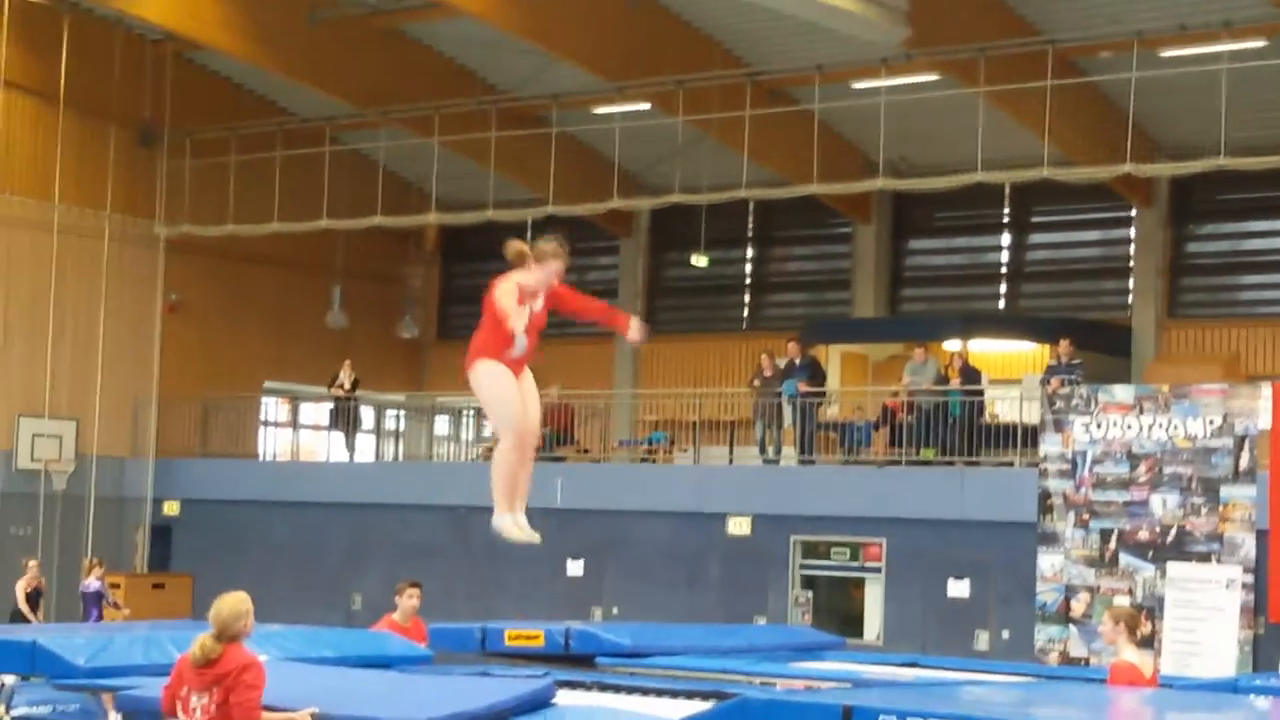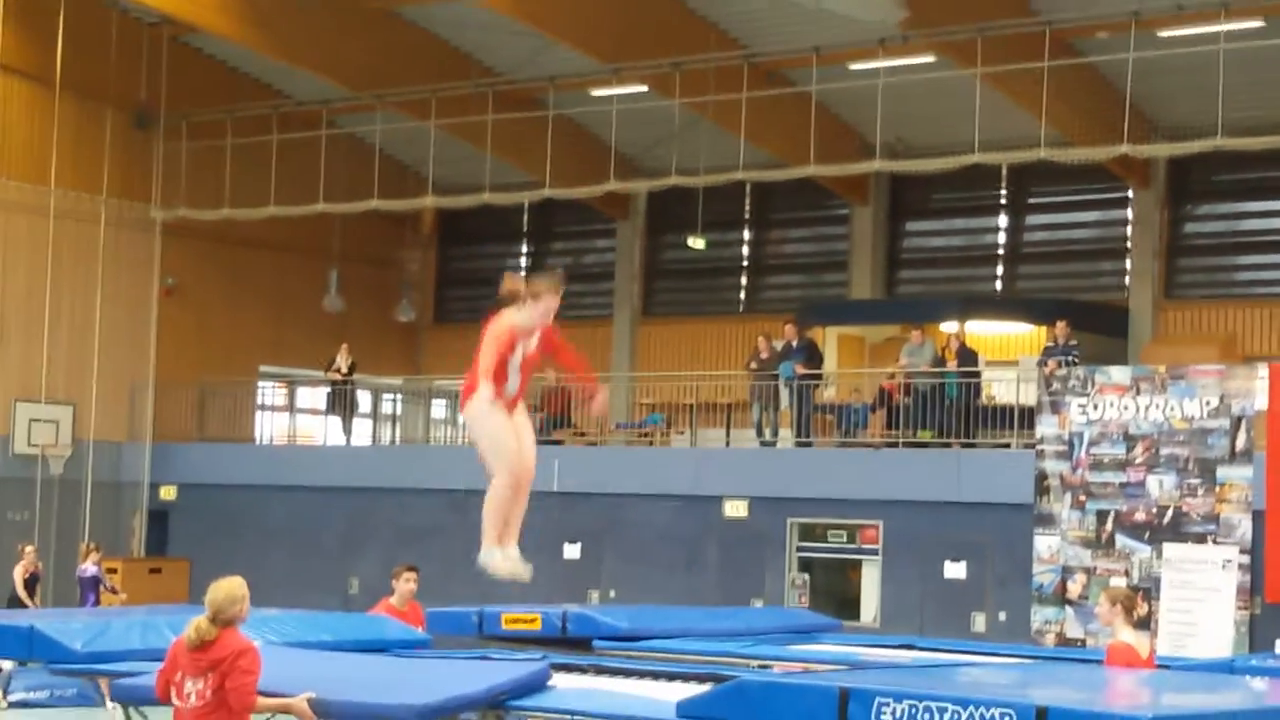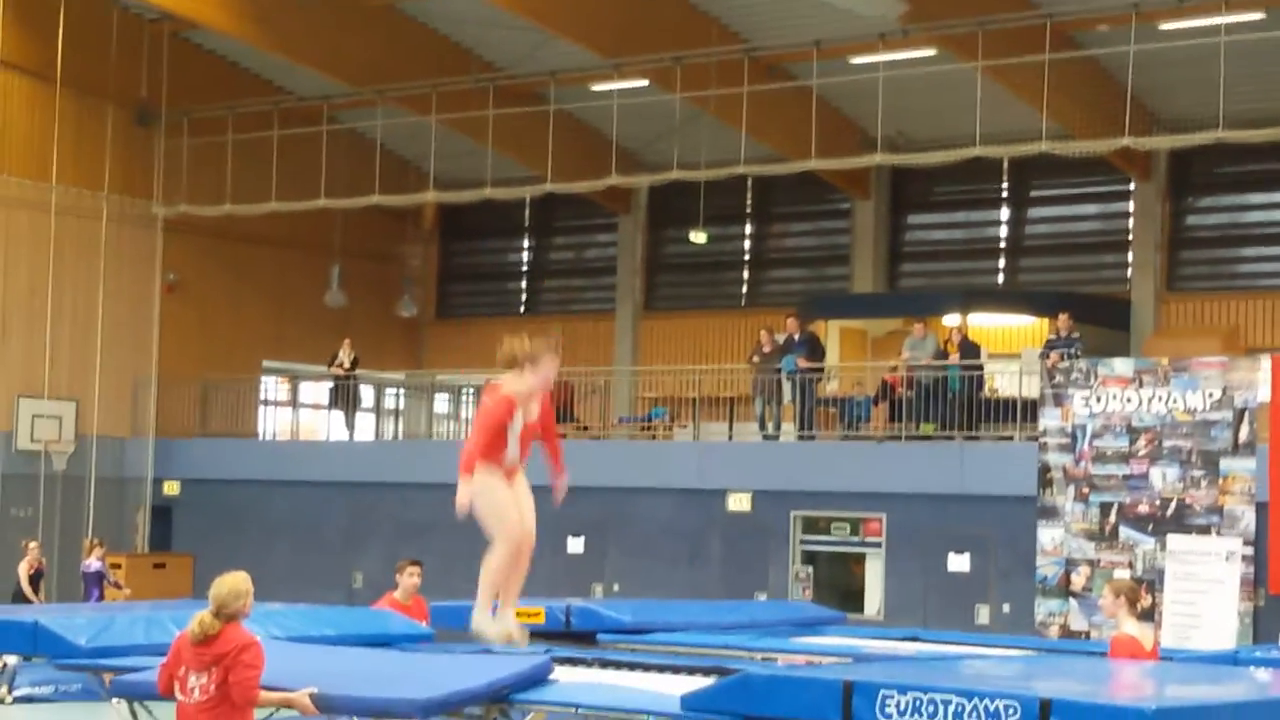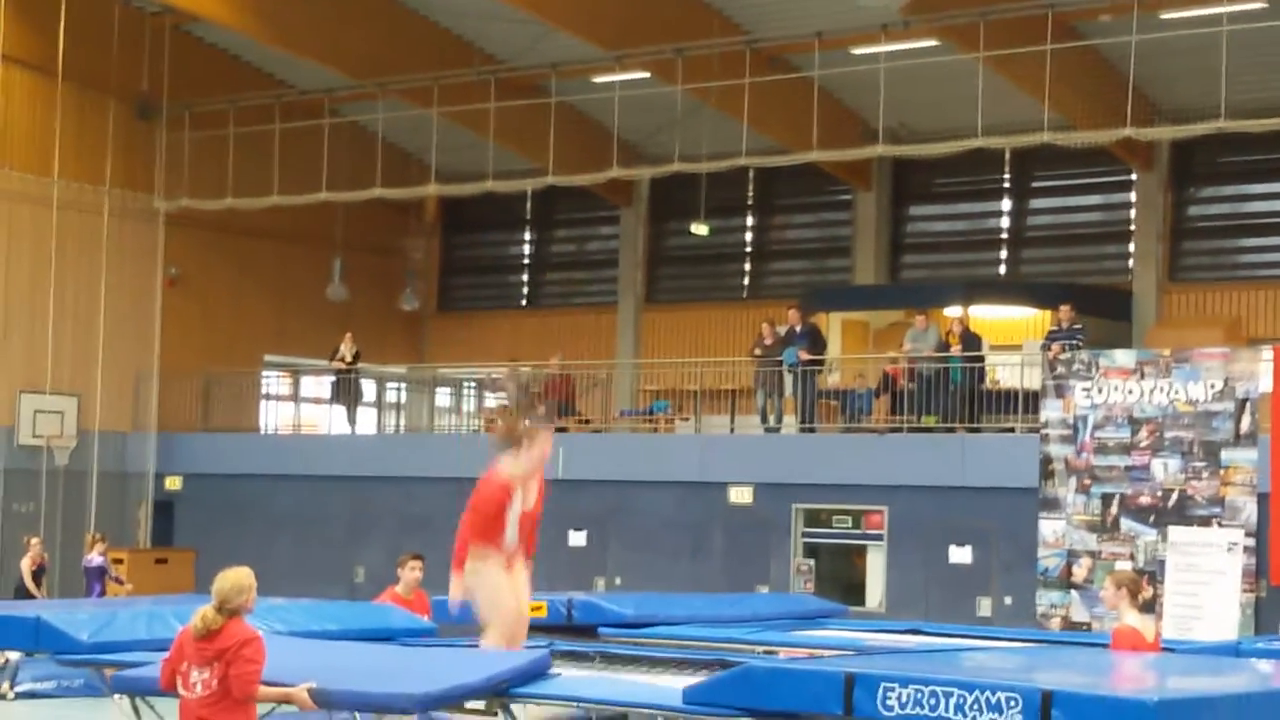
dt=0.1s
person 1, frame 1
left shoulder: (548, 290)
right shoulder: (506, 287)
left elbow: (585, 306)
right elbow: (504, 304)
left wrist: (623, 323)
right wrist: (512, 316)
left hip: (517, 368)
right hip: (488, 363)
left knee: (529, 439)
right knee: (514, 437)
left ankle: (518, 514)
right ankle: (503, 513)
person 1, frame 2
left shoulder: (543, 329)
right shoulder: (503, 326)
left elbow: (569, 359)
right elbow: (488, 353)
left wrist: (594, 387)
right wrist: (484, 387)
left hip: (511, 405)
right hip: (484, 401)
left knee: (525, 474)
right knee: (509, 474)
left ankle: (509, 548)
right ankle: (489, 549)
person 1, frame 3
left shoulder: (541, 397)
right shoulder: (501, 397)
left elbow: (549, 435)
right elbow: (478, 437)
left wrist: (559, 471)
right wrist: (466, 481)
left hip: (510, 472)
right hip: (483, 470)
left knee: (526, 541)
right knee: (511, 541)
left ankle: (506, 614)
right ankle: (482, 614)
person 1, frame 4
left shoulder: (536, 478)
right shoulder: (497, 483)
right elbow: (469, 525)
left wrist: (527, 559)
right wrist: (457, 574)
left hip: (511, 557)
right hip: (483, 558)
left knee: (520, 623)
right knee: (508, 622)
